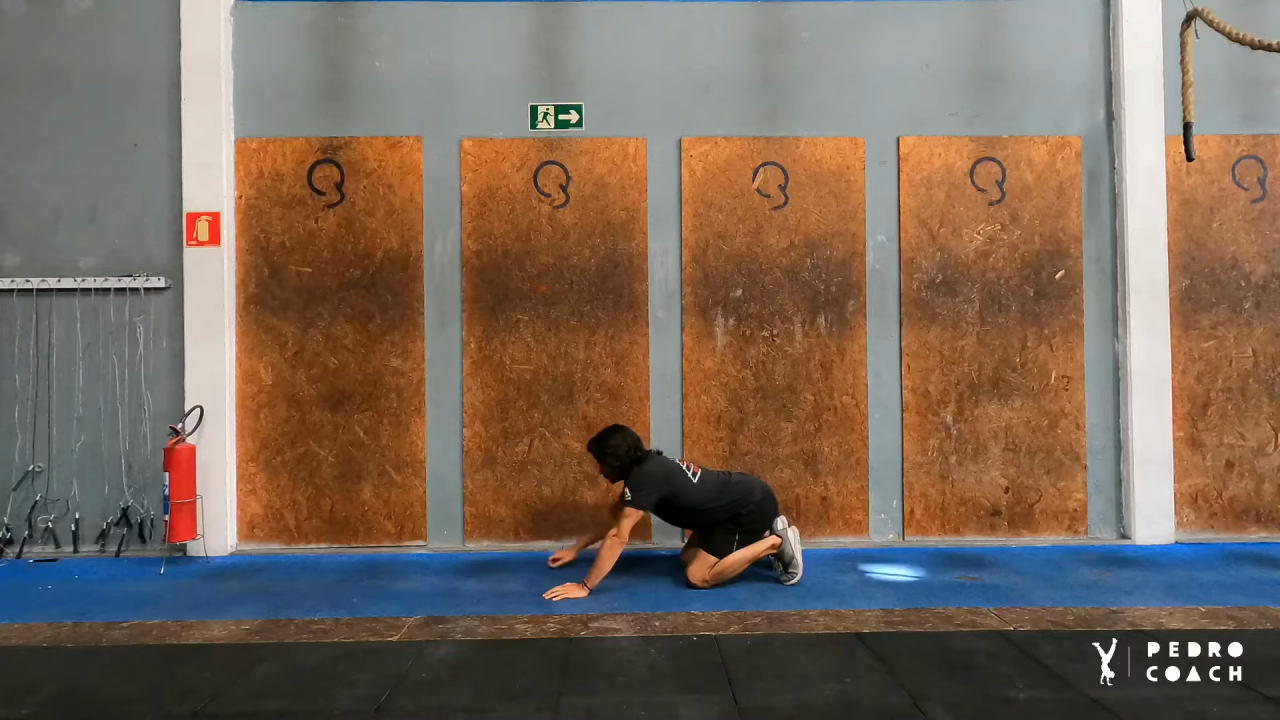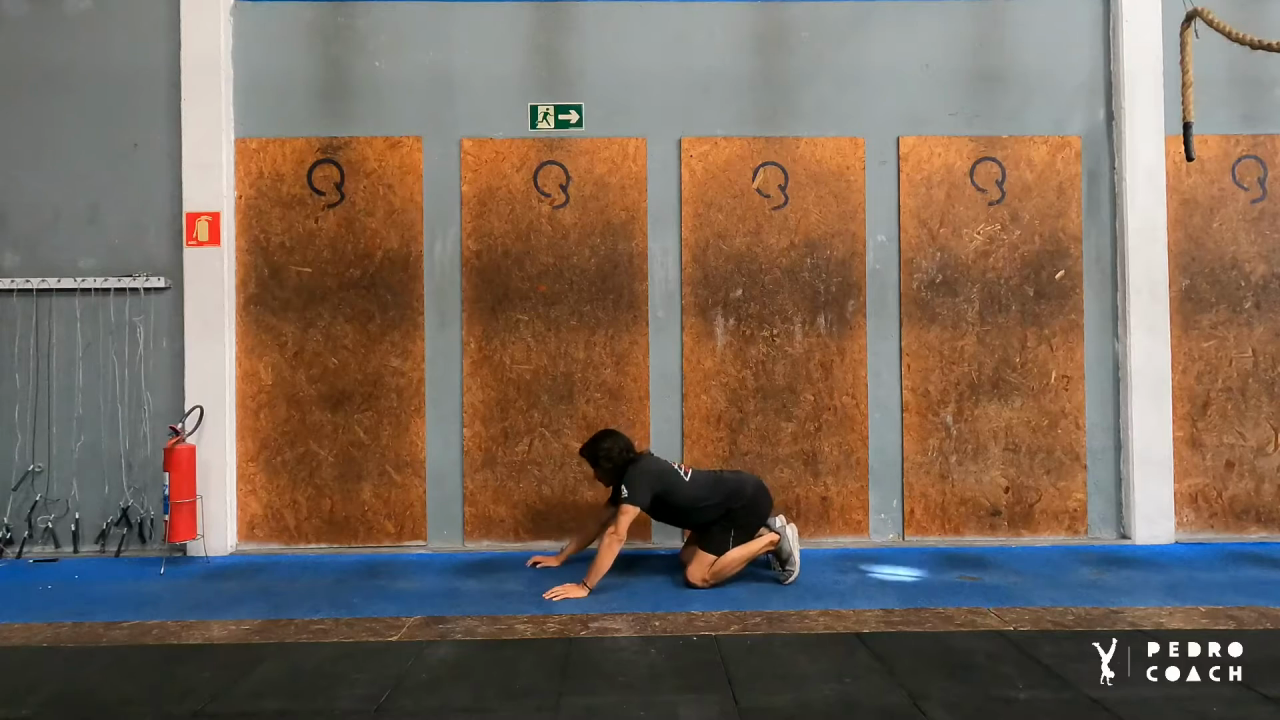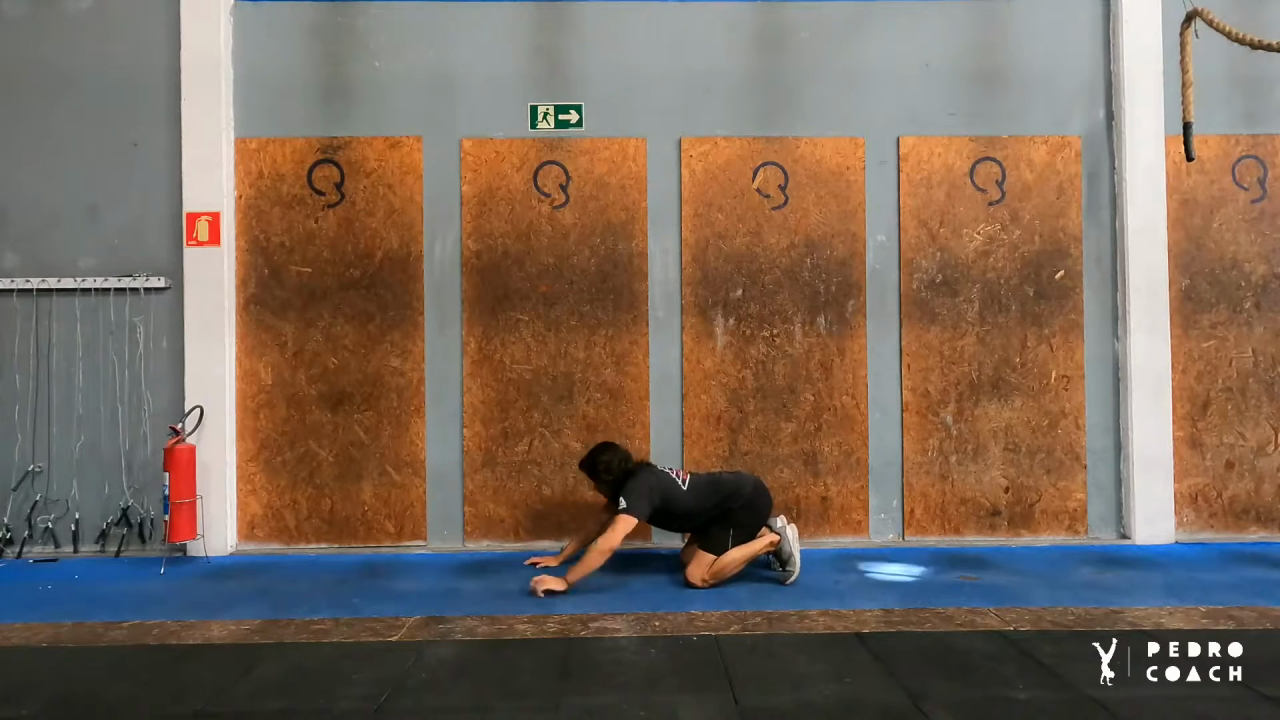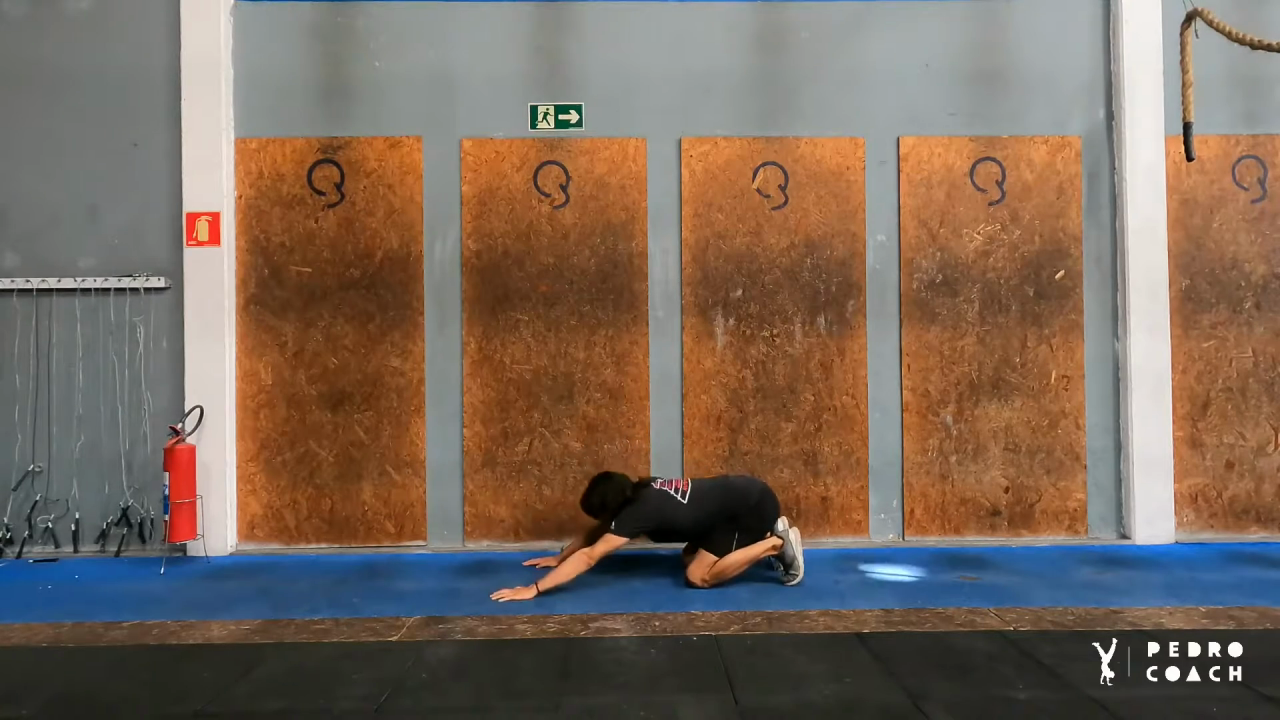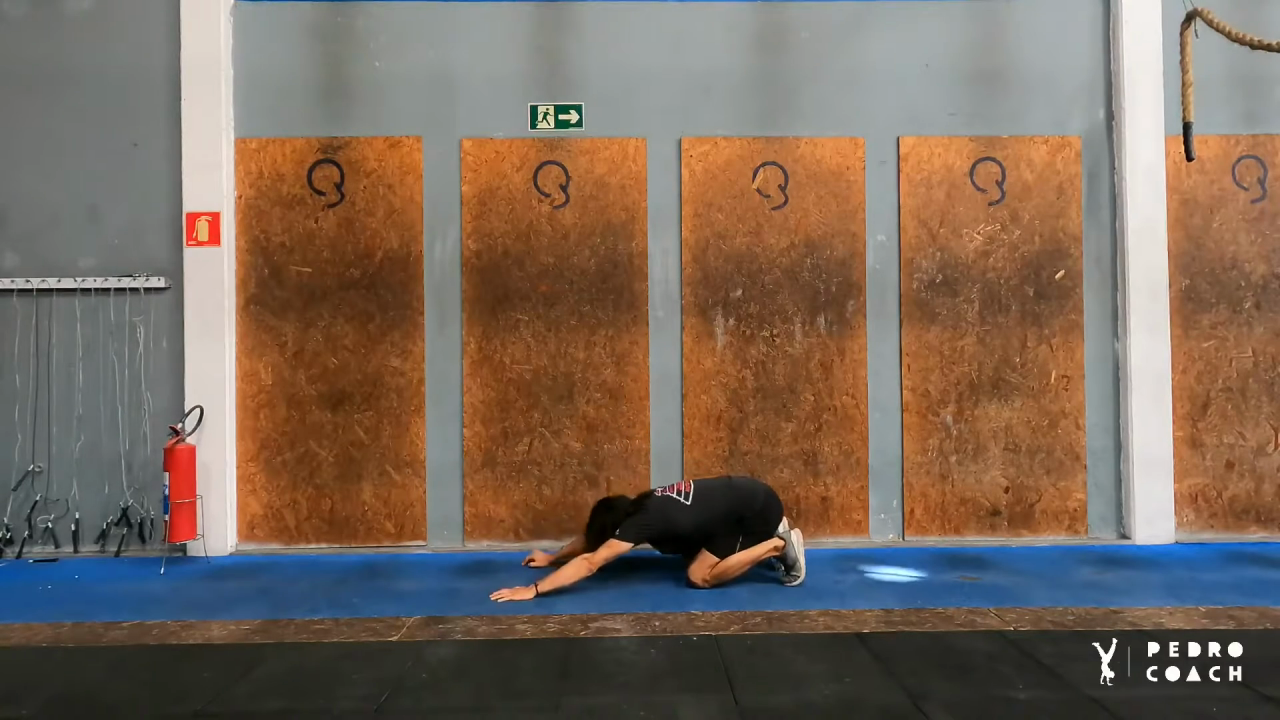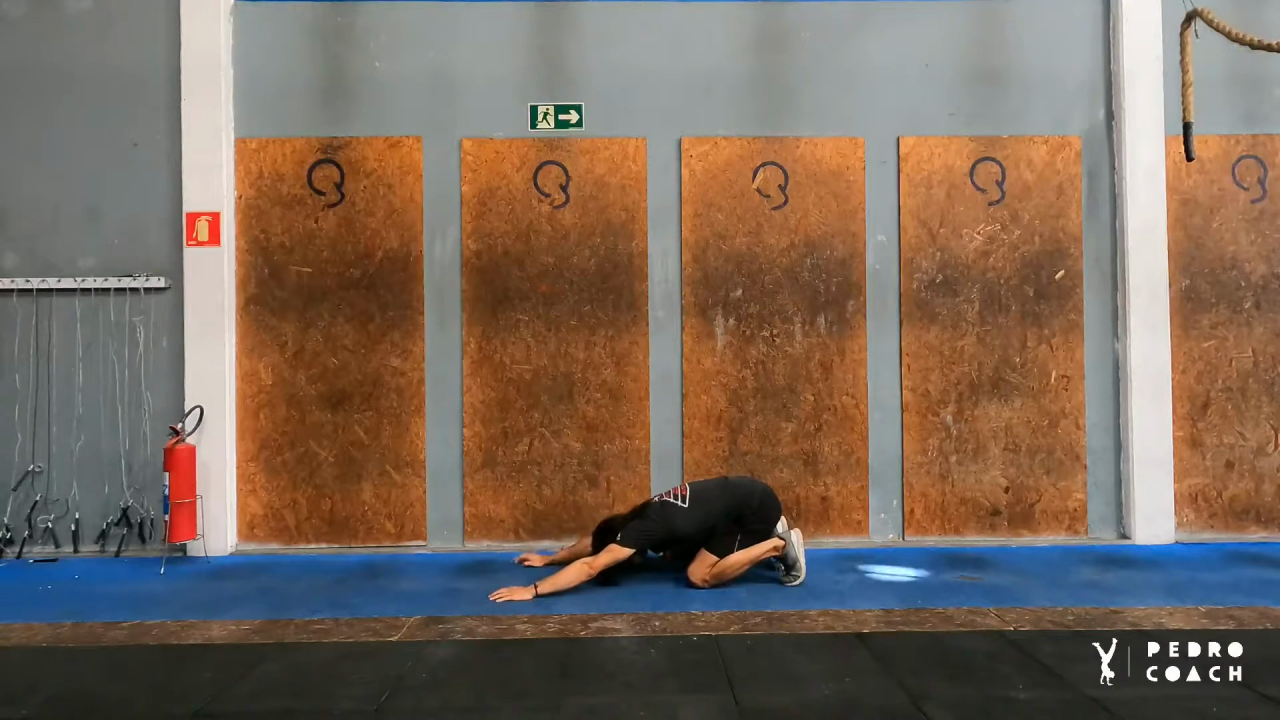
dt=0.3s
person 1, frame 1
left shoulder: (645, 476)
right shoulder: (645, 465)
left elbow: (618, 537)
right elbow: (618, 516)
left wrist: (584, 587)
right wrist: (576, 548)
left hip: (752, 506)
right hip: (742, 494)
left knee: (699, 576)
right knee: (688, 558)
left ankle: (775, 543)
right ankle: (769, 532)
person 1, frame 2
left shoulder: (638, 476)
right shoulder: (632, 473)
left elbow: (615, 536)
right elbow: (600, 523)
left wrist: (584, 587)
right wrist: (560, 557)
left hip: (746, 500)
right hip: (735, 492)
left knee: (698, 576)
right knee: (688, 557)
left ankle: (774, 539)
right ankle: (766, 528)
person 1, frame 3
left shoulder: (636, 489)
right shoulder: (632, 479)
left elbow: (609, 542)
right elbow: (600, 525)
left wrist: (565, 581)
right wrist: (559, 558)
left hip: (747, 500)
right hip: (738, 492)
left knee: (698, 576)
right knee: (688, 558)
left ankle: (773, 540)
right ankle: (767, 530)
person 1, frame 4
left shoulder: (638, 512)
right shoulder: (640, 494)
left elbow: (589, 556)
right elbow: (595, 533)
left wrist: (534, 589)
right wrist: (558, 558)
left hip: (753, 505)
right hip: (744, 493)
left knee: (699, 576)
right knee: (690, 558)
left ankle: (777, 544)
right ankle: (769, 532)
person 1, frame 5
left shoulder: (643, 522)
right shoulder: (643, 505)
left elbow: (590, 563)
right elbow: (593, 538)
left wrist: (533, 590)
right wrist: (552, 558)
left hip: (756, 507)
right hip: (746, 495)
left knee: (700, 576)
right knee: (693, 558)
left ankle: (778, 545)
right ankle: (771, 534)
person 1, frame 6
left shoulder: (643, 530)
right shoulder: (641, 518)
left elbow: (589, 567)
right elbow: (593, 542)
left wrist: (532, 590)
right wrist: (546, 559)
left hip: (754, 505)
right hip: (743, 495)
left knee: (700, 575)
right knee: (692, 558)
left ankle: (779, 544)
right ankle: (771, 534)
